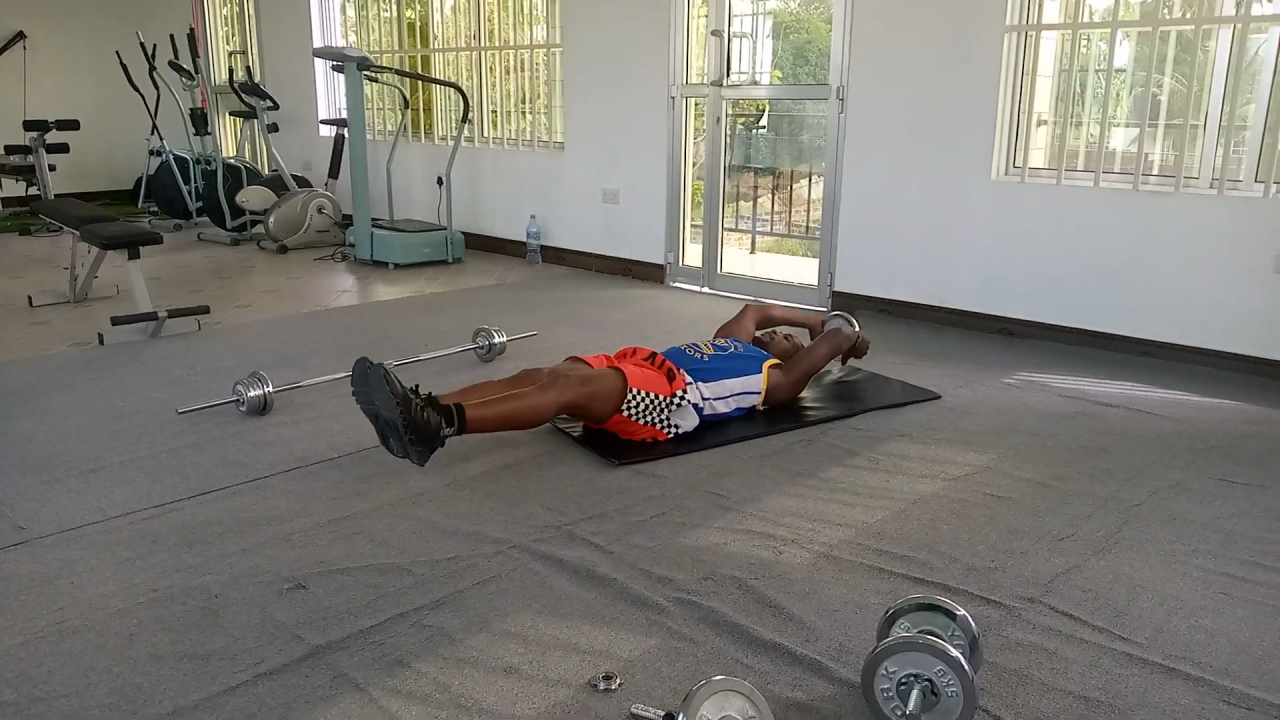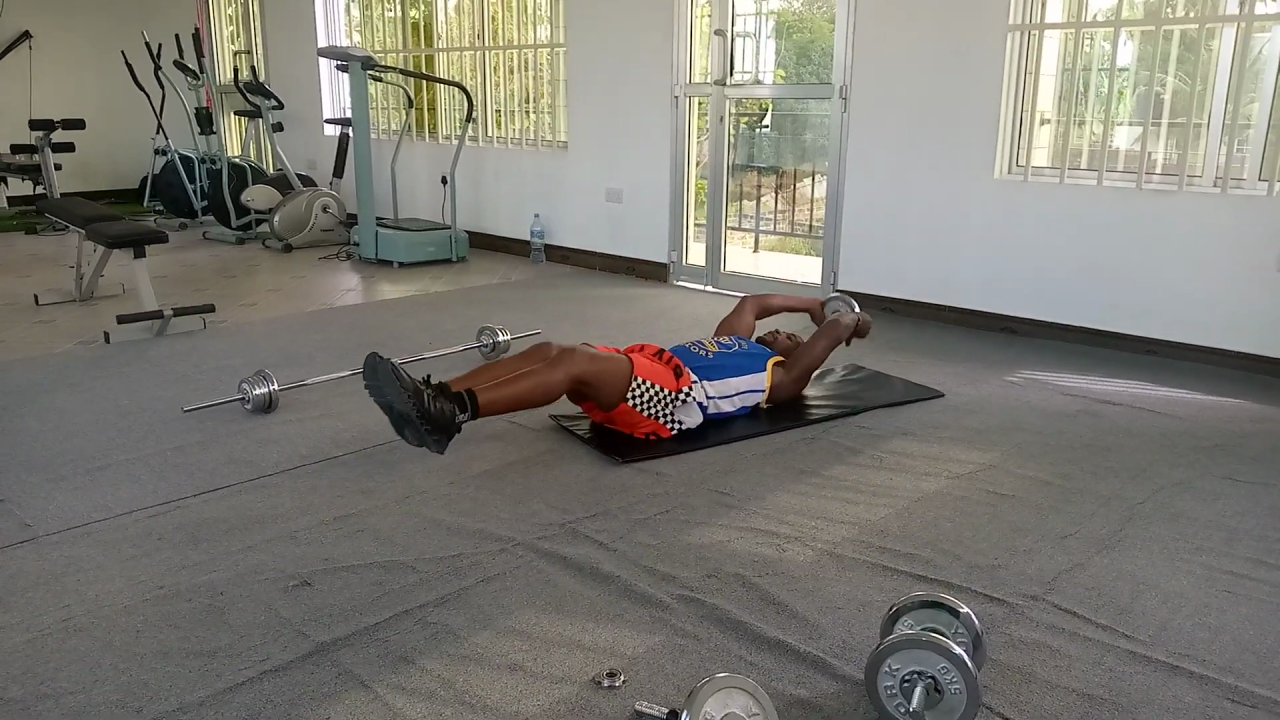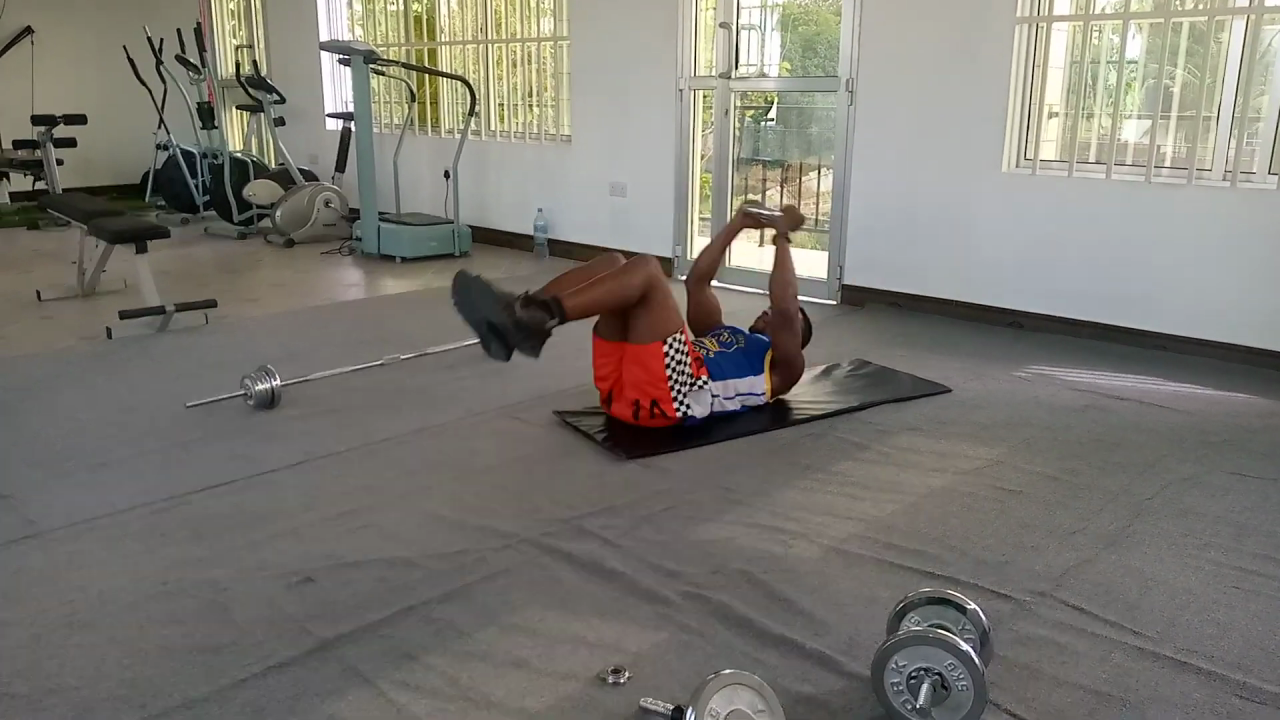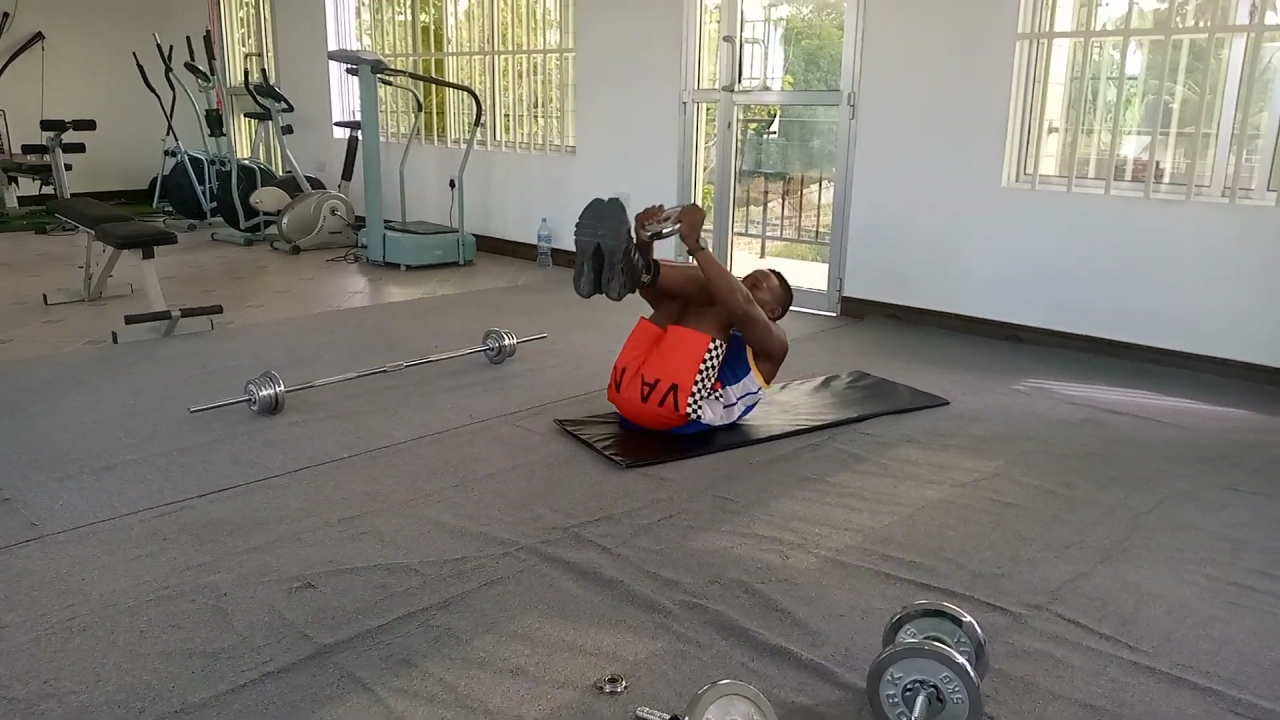
dt=0.3s
person 1, frame 1
left shoulder: (780, 379)
right shoulder: (734, 347)
left elbow: (834, 342)
right elbow: (755, 310)
left wrist: (847, 335)
right wrist: (814, 319)
left hip: (667, 397)
right hip: (642, 366)
left knee: (563, 386)
right knee: (537, 378)
left ankle: (437, 424)
right ankle: (425, 410)
person 1, frame 2
left shoulder: (780, 374)
right shoulder: (739, 346)
left elbow: (828, 334)
right elbow: (753, 303)
right wrist: (813, 304)
left hip: (670, 405)
left knee: (574, 358)
right knee: (549, 352)
left ankle: (451, 412)
right ankle: (438, 395)
person 1, frame 3
left shoulder: (782, 367)
right shoulder: (722, 334)
left elbow: (786, 310)
right elbow: (698, 279)
left wrist: (782, 241)
right wrist: (735, 226)
left hip: (671, 397)
right hip: (623, 387)
left knee: (645, 267)
right knee: (612, 263)
left ankle: (537, 321)
right ankle: (522, 312)
person 1, frame 4
left shoulder: (771, 344)
right shoulder: (717, 332)
left elbow: (740, 304)
right elbow: (652, 292)
left wrist: (696, 243)
right wrist: (645, 242)
left hip: (674, 406)
right hip: (630, 389)
left knee: (722, 289)
left ankle: (627, 268)
right ankle: (606, 269)
